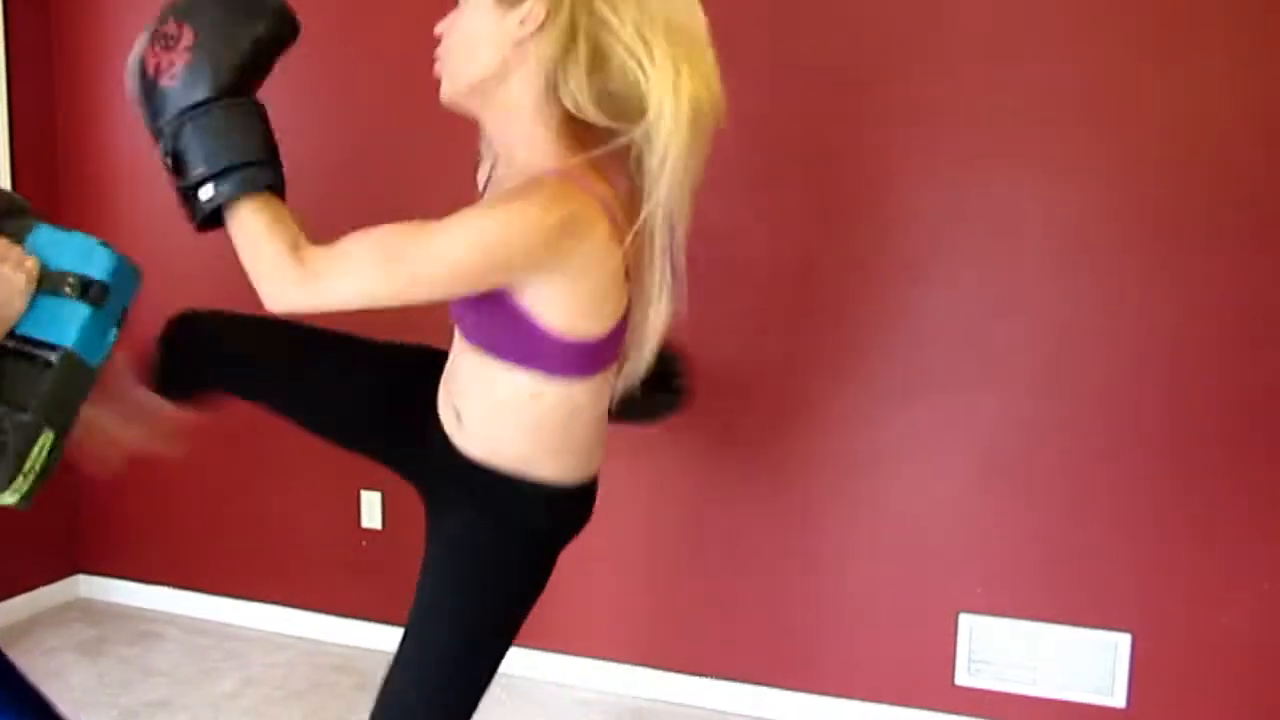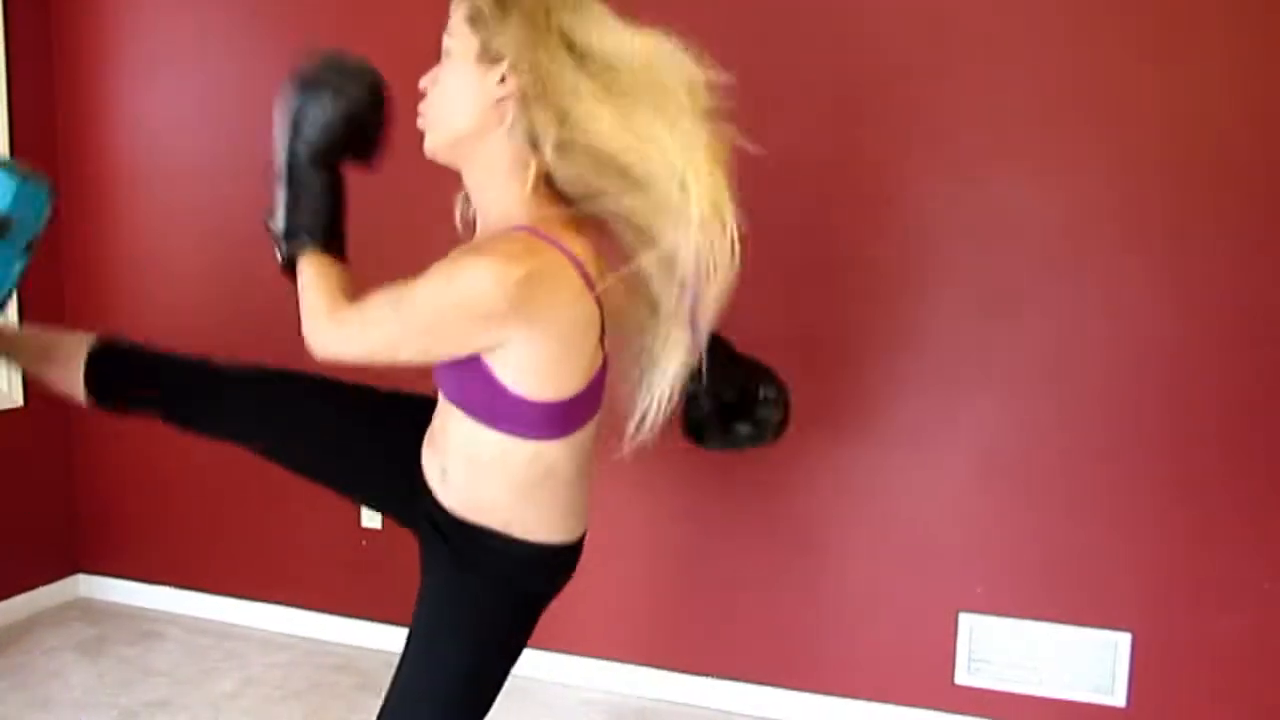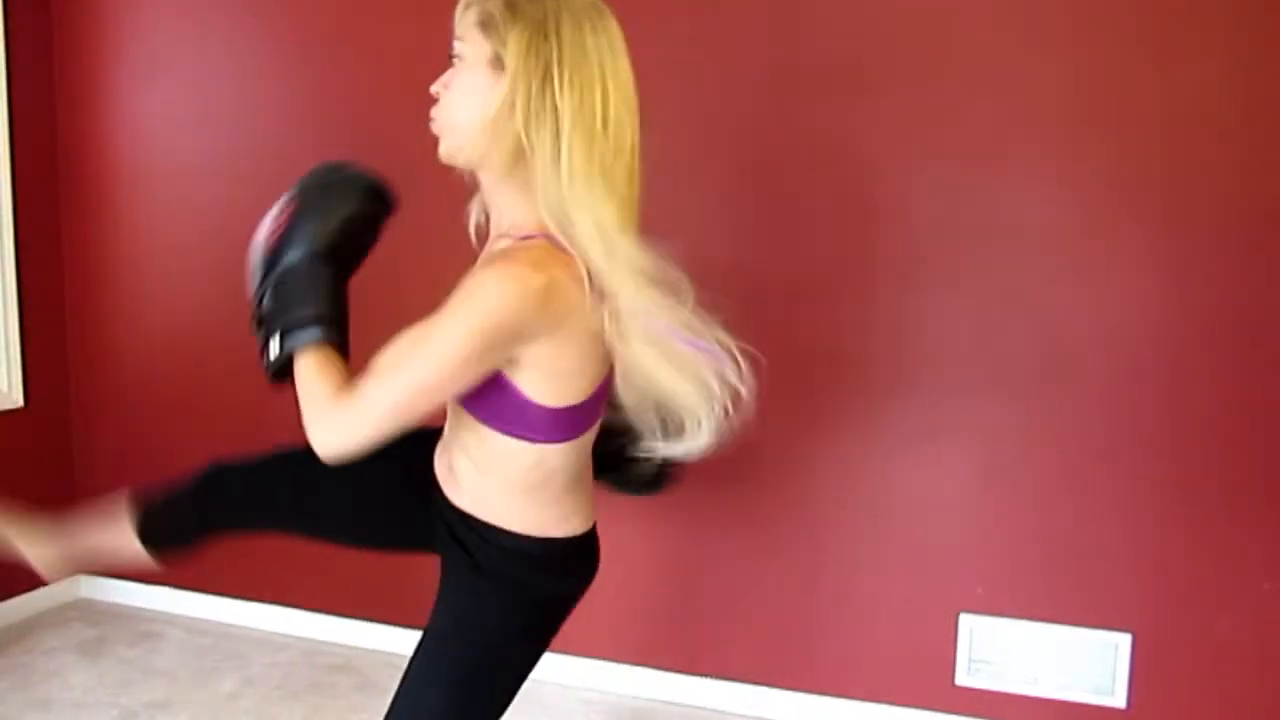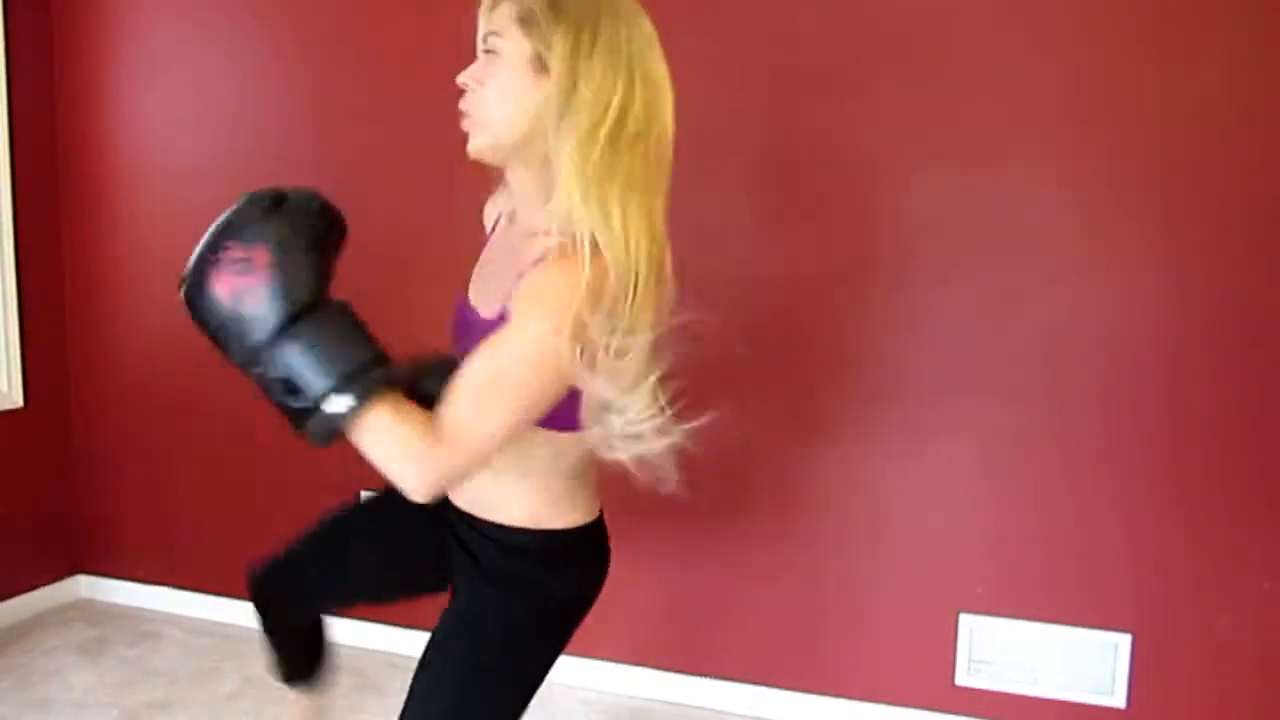
dt=0.1s
person 1, frame 1
left shoulder: (549, 213)
right shoulder: (532, 159)
left elbow: (293, 283)
left wrist: (206, 117)
left hip: (513, 501)
right hip: (445, 430)
right knee: (204, 342)
person 1, frame 2
left shoulder: (515, 270)
right shoulder: (522, 220)
left elbow: (335, 331)
left wrist: (311, 179)
left hip: (497, 557)
right hip: (438, 472)
right knee: (211, 391)
person 1, frame 3
left shoulder: (529, 283)
right shoulder: (521, 225)
left elbow: (337, 429)
left hip: (513, 558)
right hip: (447, 488)
right knee: (229, 489)
right ankle: (66, 546)
person 1, frame 4
left shoulder: (579, 271)
right shoulder: (513, 214)
left elbow: (426, 464)
left wrist: (295, 326)
left hip: (532, 556)
right hip: (463, 514)
right knee: (280, 584)
